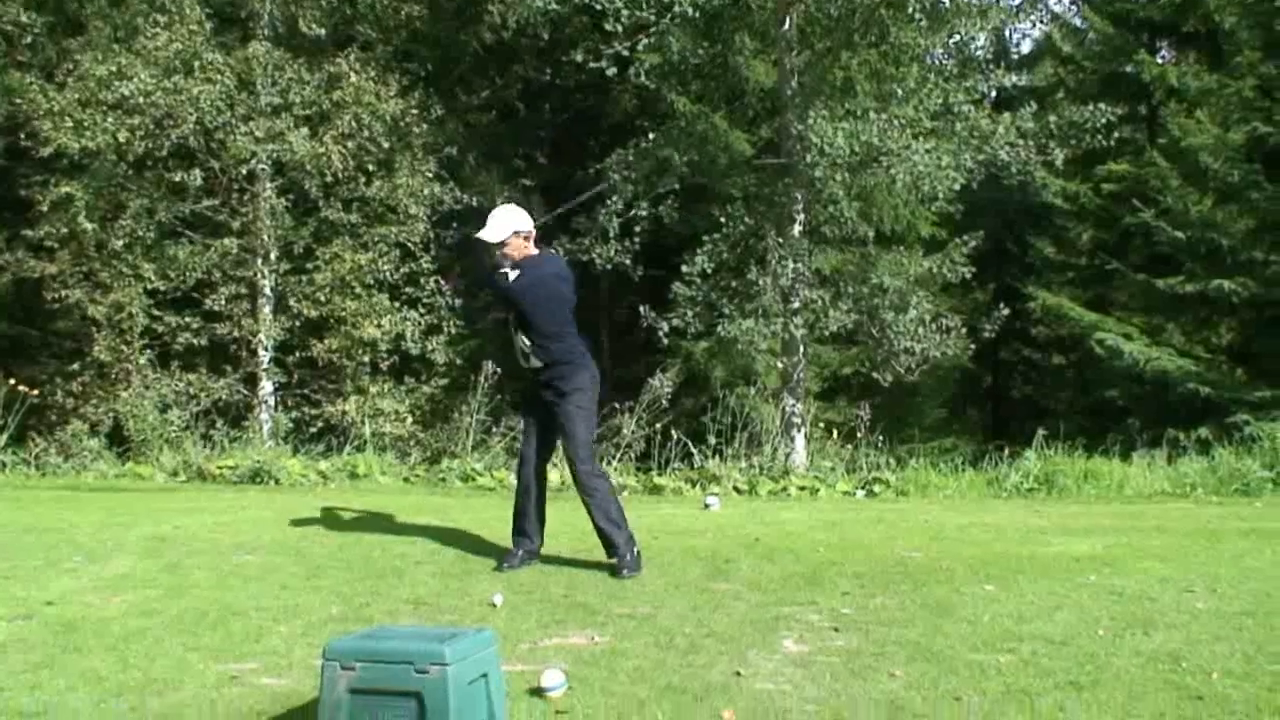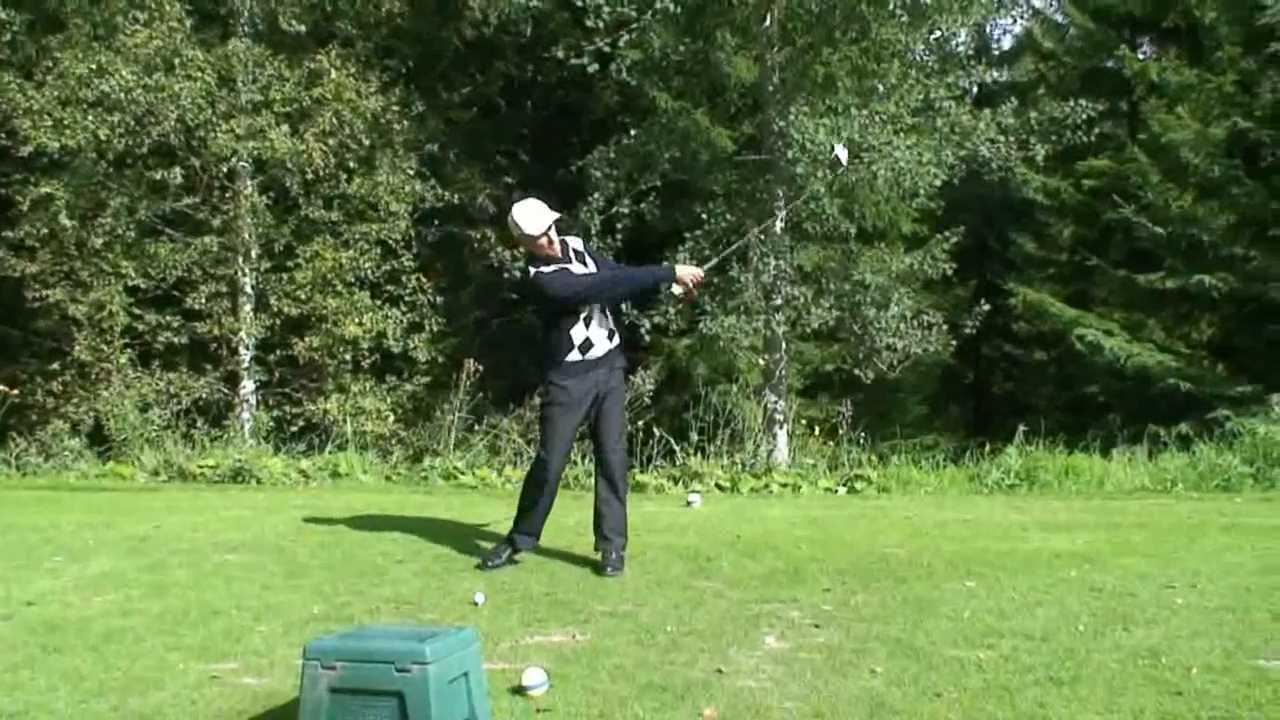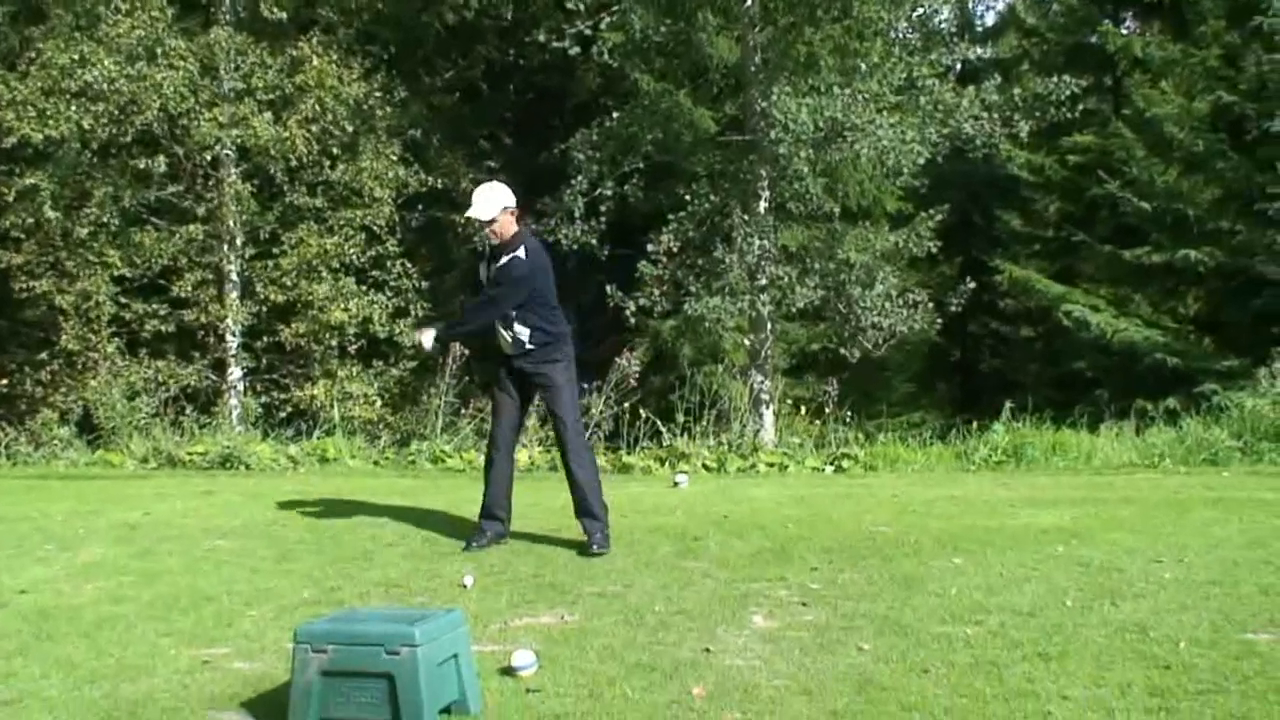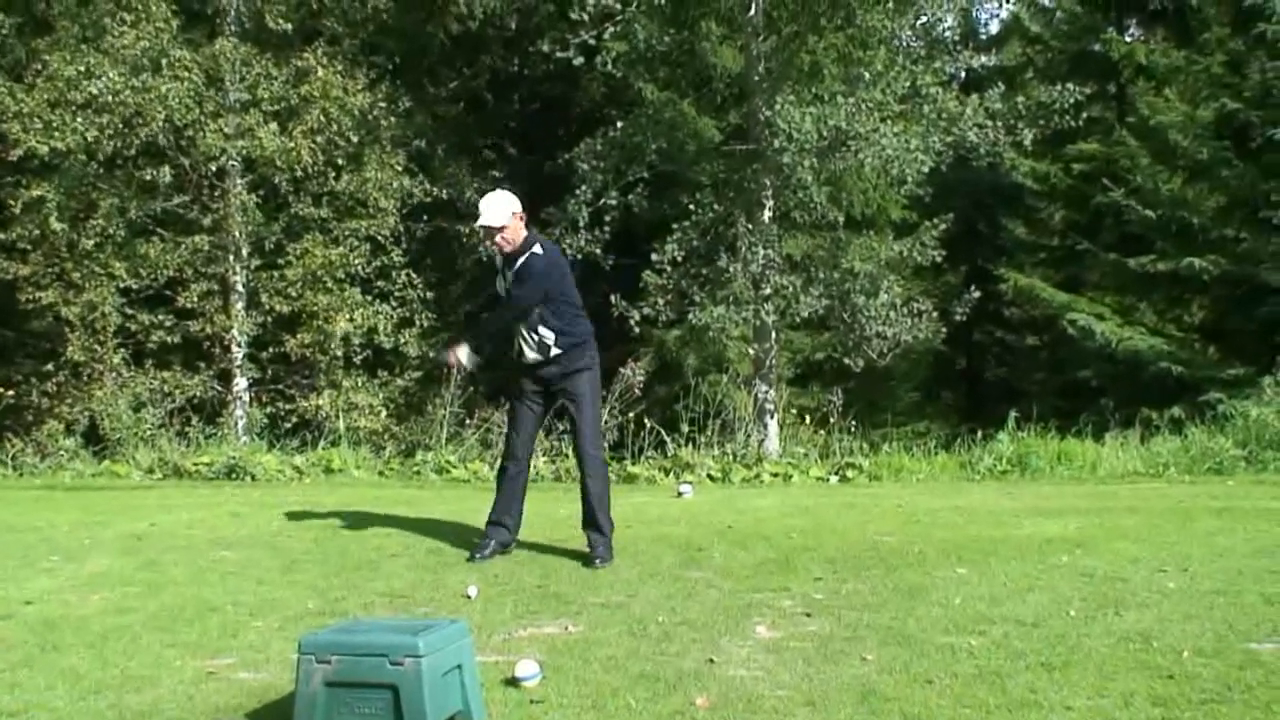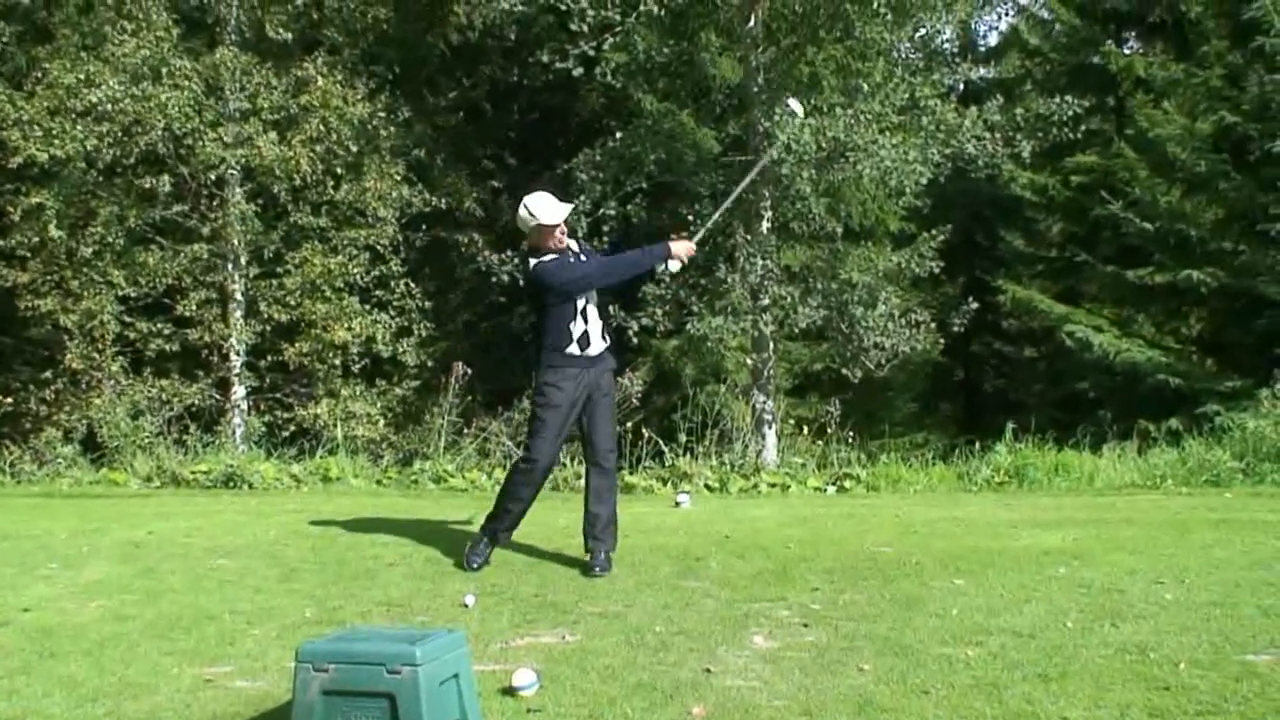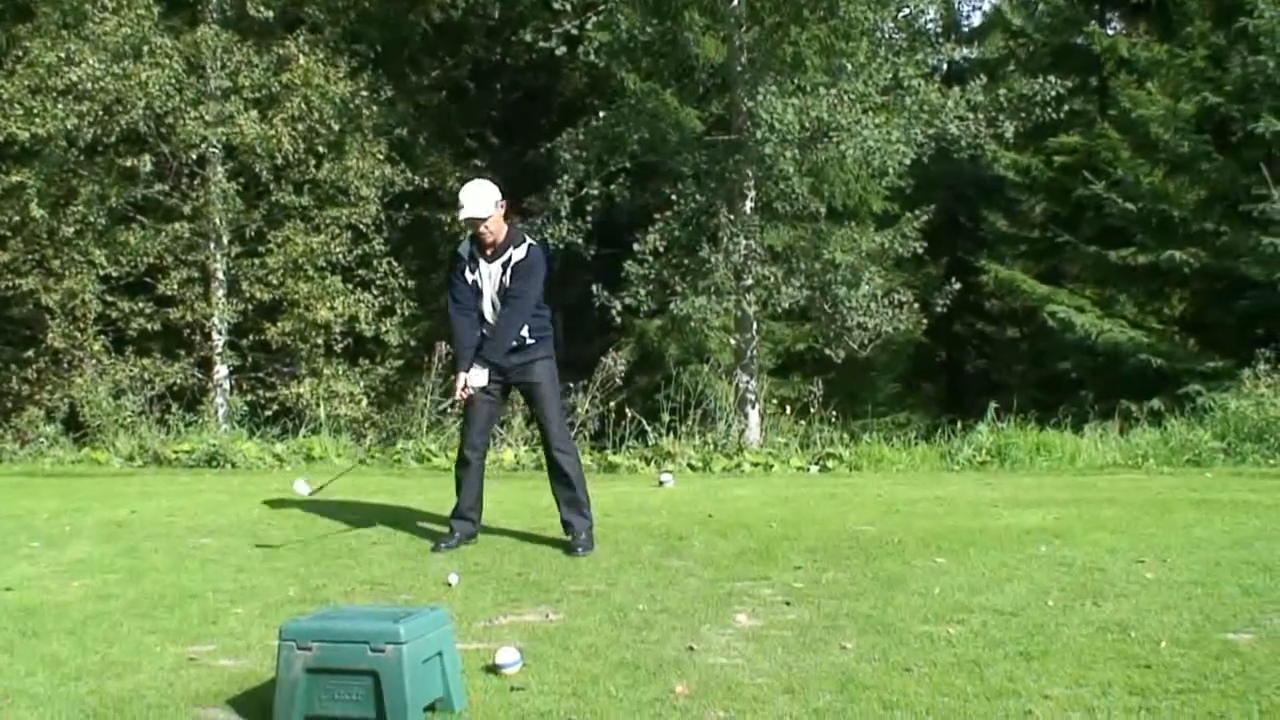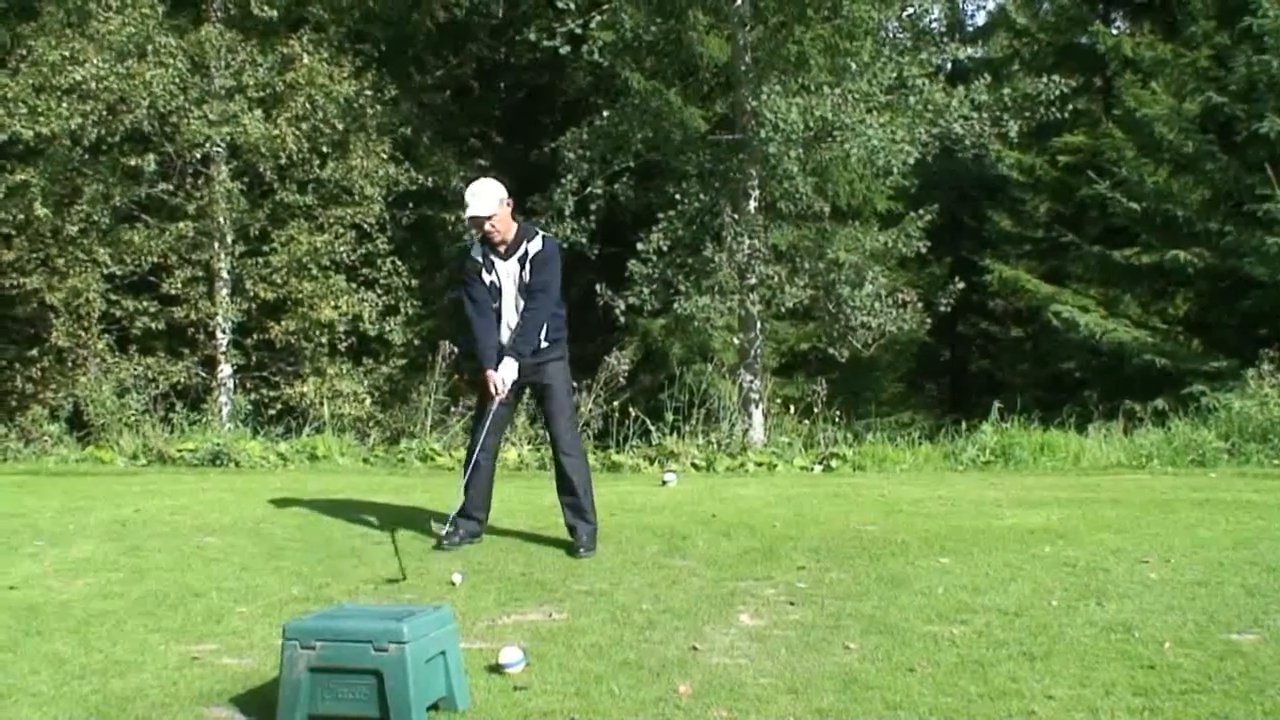
dt=0.7s
person 1, frame 1
left shoulder: (517, 284)
right shoulder: (553, 263)
left elbow: (494, 275)
left hip: (571, 382)
right hip: (546, 381)
left knee: (584, 467)
right knee: (530, 463)
left ankle: (624, 549)
right ankle: (527, 544)
person 1, frame 2
left shoulder: (577, 246)
right shoulder: (543, 278)
left elbow: (620, 275)
right elbow: (605, 286)
left wrist: (667, 279)
right wrist: (669, 272)
left hip: (609, 366)
right hip: (567, 376)
left knee: (612, 457)
right knee: (550, 460)
left ankle: (611, 546)
right ankle: (519, 539)
person 1, frame 3
left shoulder: (524, 261)
right shoulder: (495, 251)
left elbow: (486, 312)
right elbow: (477, 305)
left wrist: (438, 334)
right wrist: (444, 333)
left hip: (550, 357)
right hip: (511, 360)
left knee: (571, 438)
right knee: (500, 442)
left ankle: (596, 527)
right ankle: (494, 522)
person 1, frame 4
left shoulder: (542, 256)
right shoulder: (509, 266)
right elbow: (504, 318)
left wrist: (470, 347)
right wrist: (475, 346)
left hip: (576, 364)
right hip: (533, 368)
left knee: (589, 450)
right knee: (516, 451)
left ankle: (600, 539)
right ankle: (500, 533)
person 1, frame 5
left shoulder: (570, 248)
right shoulder: (544, 270)
left elbow: (612, 267)
right elbow: (606, 272)
left wrist: (662, 253)
right wrist: (664, 250)
left hip: (598, 366)
right hip: (561, 373)
left knee: (603, 456)
right knee: (538, 457)
left ankle: (599, 547)
right ankle: (491, 533)
person 1, frame 6
left shoulder: (528, 254)
right shoulder: (465, 255)
left elbow: (513, 315)
right elbow: (462, 314)
left wrist: (481, 366)
right wrist: (463, 366)
left hip: (532, 354)
right hip: (485, 358)
left knee: (556, 436)
right knee: (472, 441)
left ankle: (579, 526)
right ankle: (465, 523)
person 1, frame 7
left shoulder: (543, 247)
right shoulder: (476, 258)
left elbow: (539, 308)
right elbow: (479, 316)
left wrist: (513, 359)
right wrist: (488, 367)
left hip: (546, 355)
right hip: (497, 359)
left knee: (565, 439)
right knee: (482, 440)
left ankle: (583, 528)
right ankle: (470, 521)
